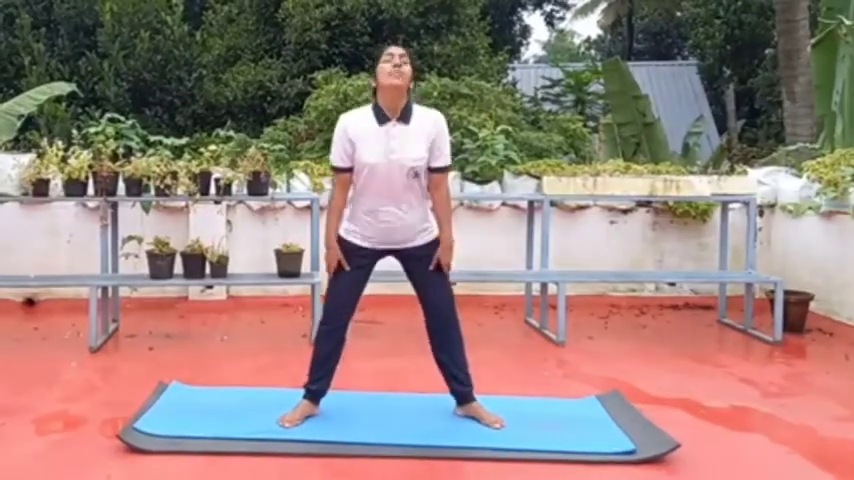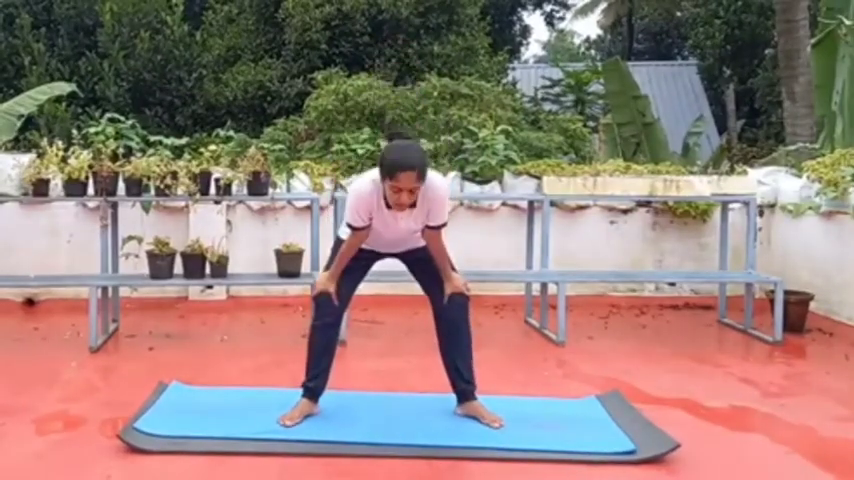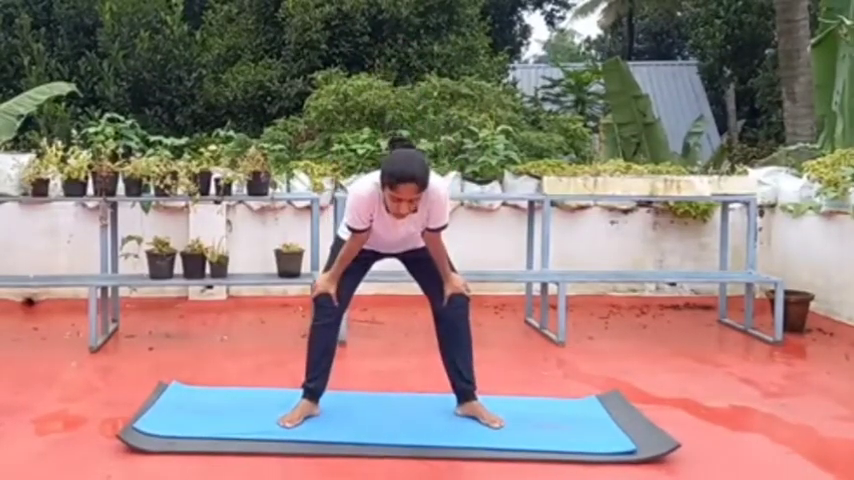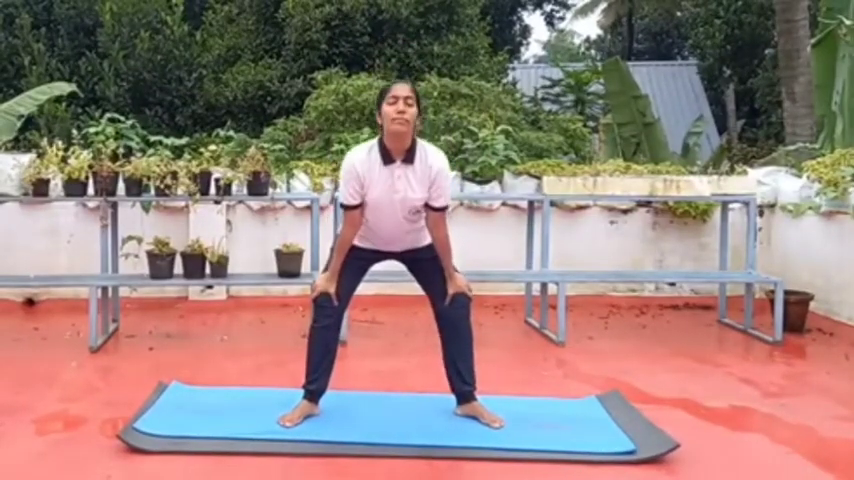
dt=0.7s
person 1, frame 1
left shoulder: (433, 123)
right shoulder: (351, 124)
left elbow: (438, 188)
right elbow: (341, 189)
left wrist: (447, 241)
right wrist: (331, 243)
left hip: (419, 239)
right hip: (359, 239)
left knee: (443, 314)
right knee: (334, 316)
left ankle: (466, 400)
right ankle: (310, 399)
person 1, frame 2
left shoulder: (437, 188)
right shoulder: (362, 189)
left elbow: (433, 239)
right elbow: (356, 239)
left wrist: (449, 277)
right wrist: (330, 276)
left hip: (414, 245)
right hip: (364, 245)
left knee: (454, 304)
right knee: (327, 306)
left ankle: (468, 399)
right ankle: (309, 399)
person 1, frame 3
left shoulder: (438, 191)
right shoulder: (363, 191)
left elbow: (433, 240)
right elbow: (356, 241)
left wrist: (449, 278)
right wrist: (330, 277)
left hip: (414, 246)
right hip: (362, 244)
left knee: (454, 304)
right knee: (327, 305)
left ankle: (468, 400)
right ankle: (309, 399)
person 1, frame 4
left shoulder: (434, 160)
right shoulder: (357, 160)
left elbow: (436, 225)
right elbow: (351, 225)
left wrist: (451, 276)
right wrist: (331, 275)
left hip: (417, 245)
right hip: (363, 244)
left knee: (455, 307)
right knee: (327, 307)
left ankle: (467, 400)
right ankle: (310, 400)
